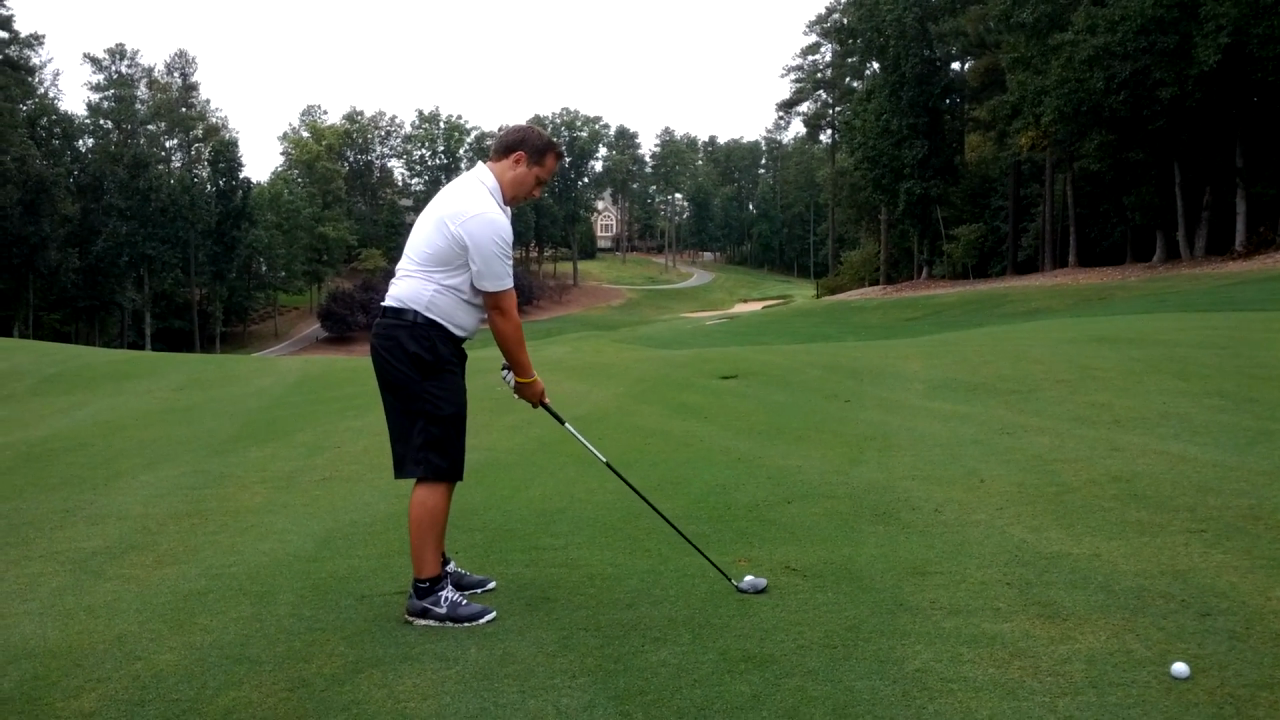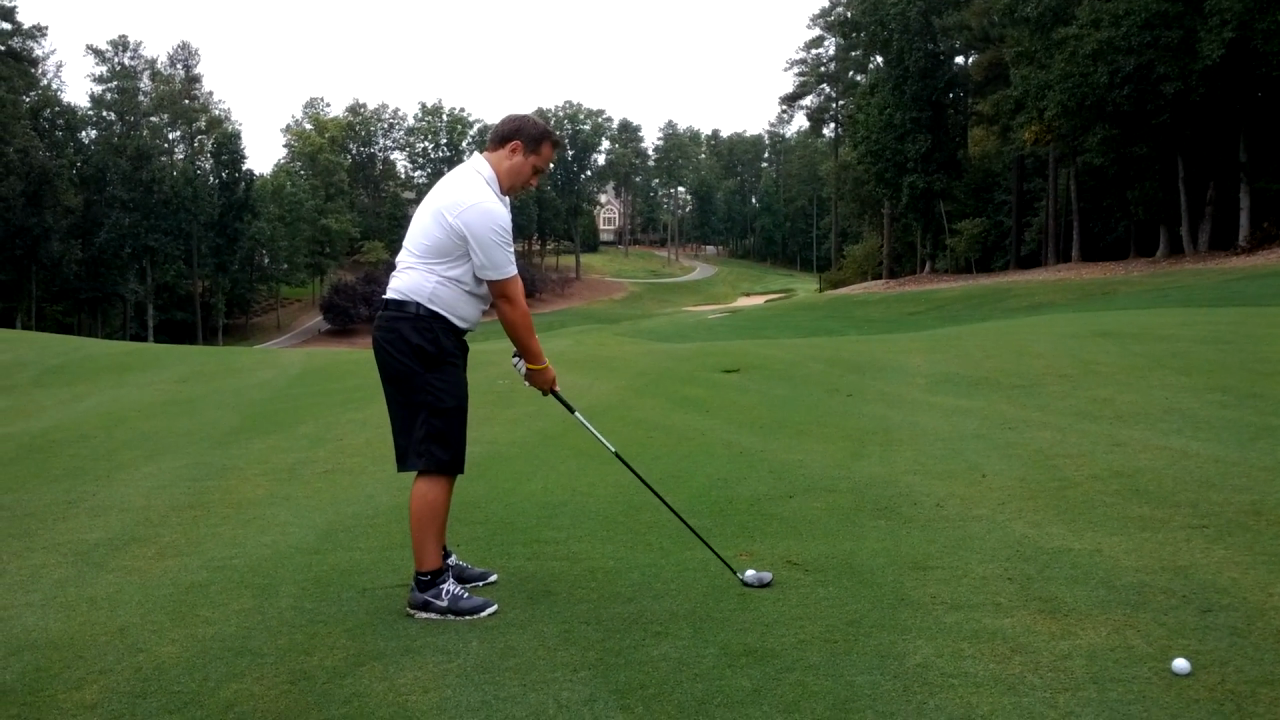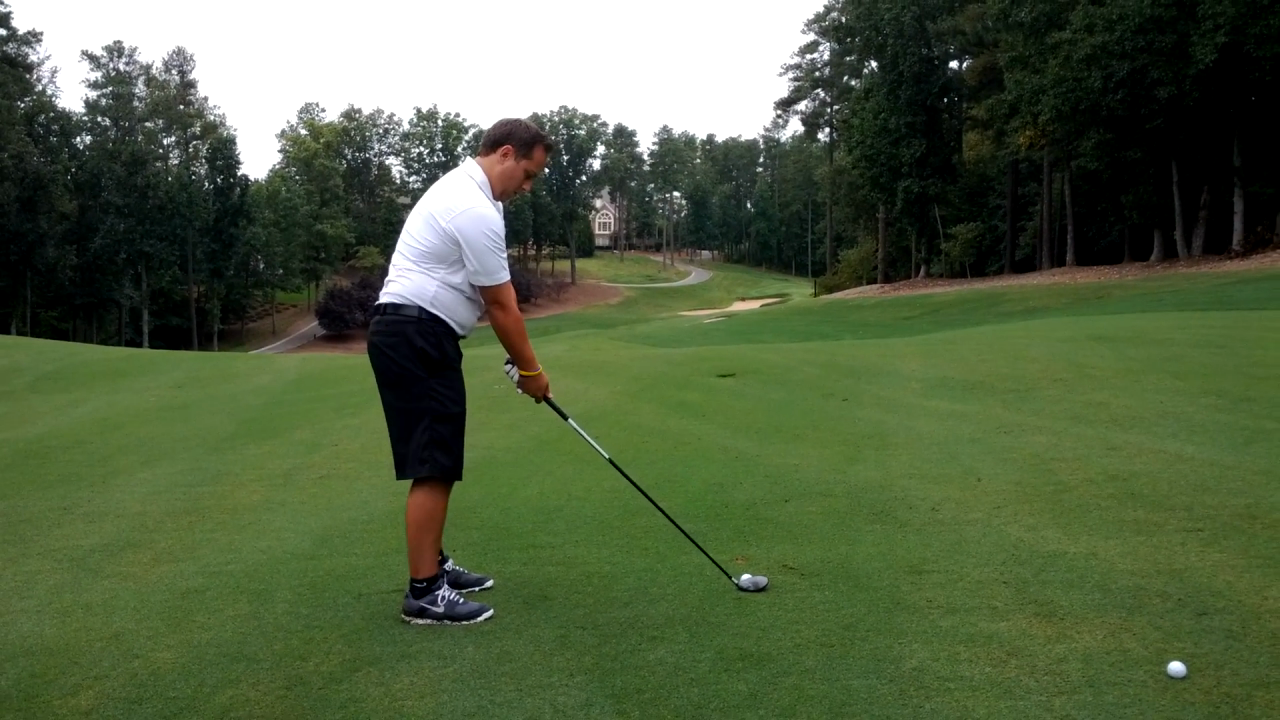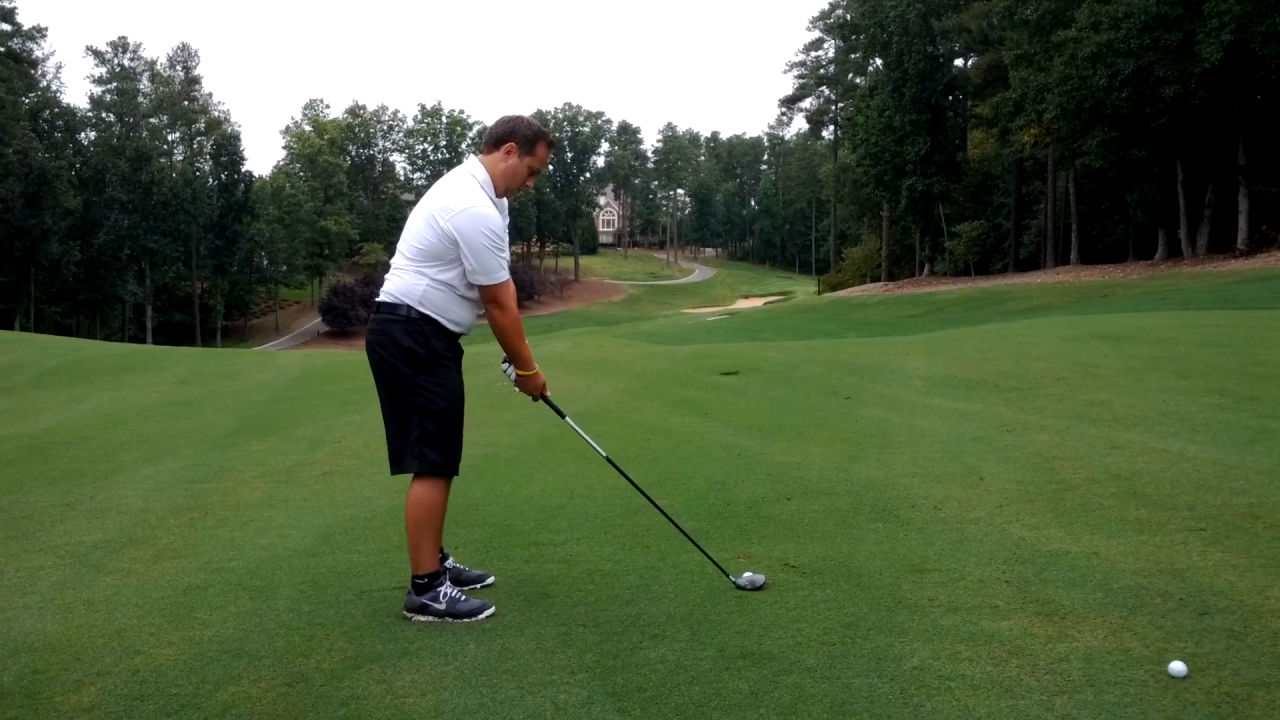
dt=0.4s
person 1, frame 1
left shoulder: (471, 190)
right shoulder: (486, 217)
left elbow: (495, 302)
right elbow: (501, 311)
left wrist: (516, 367)
right wrist: (526, 377)
left hip: (417, 337)
right hip: (417, 341)
left knee: (440, 462)
right knee: (435, 466)
left ankle: (436, 568)
right ankle: (426, 593)
person 1, frame 2
left shoulder: (470, 181)
right shoulder: (483, 206)
left elbow: (502, 289)
right elbow: (508, 298)
left wrist: (526, 352)
right wrist: (537, 363)
left hip: (422, 330)
right hip: (420, 334)
left knee: (442, 456)
right knee: (436, 460)
left ankle: (437, 560)
right ankle: (428, 586)
person 1, frame 3
left shoulder: (462, 186)
right shoulder: (476, 212)
left elbow: (495, 295)
right elbow: (500, 304)
left wrist: (519, 359)
right wrist: (530, 369)
left hip: (411, 333)
right hip: (417, 338)
left knee: (436, 461)
right knee: (435, 466)
left ankle: (433, 566)
right ankle: (424, 592)
person 1, frame 4
left shoulder: (471, 186)
right shoulder: (476, 210)
left elbow: (499, 291)
right elbow: (498, 304)
left wrist: (518, 355)
right wrist: (527, 369)
left hip: (422, 334)
right hip: (411, 337)
left knee: (439, 458)
right knee: (432, 462)
left ankle: (435, 564)
right ankle: (426, 590)
